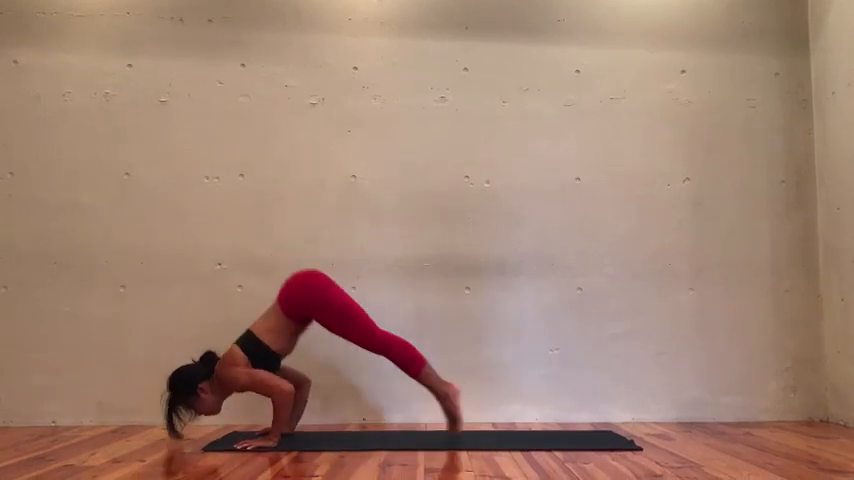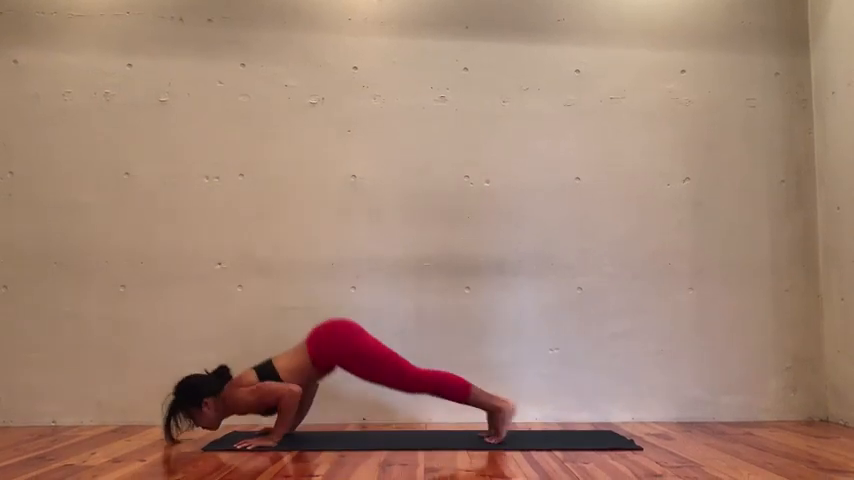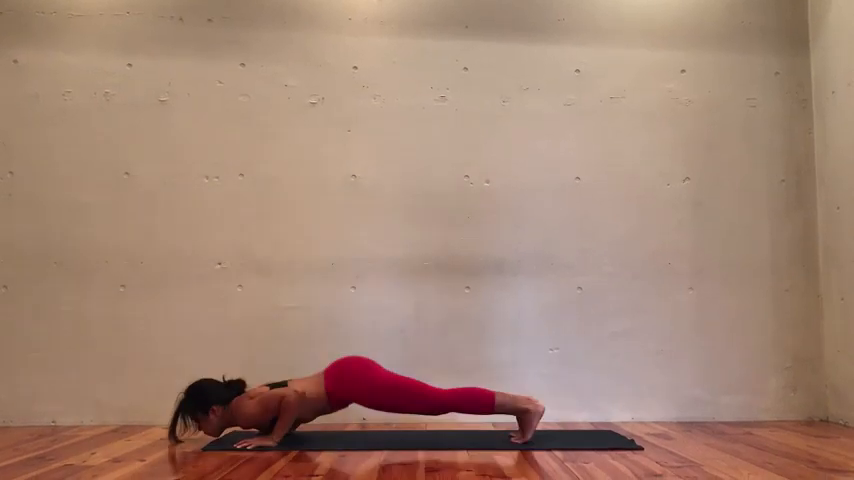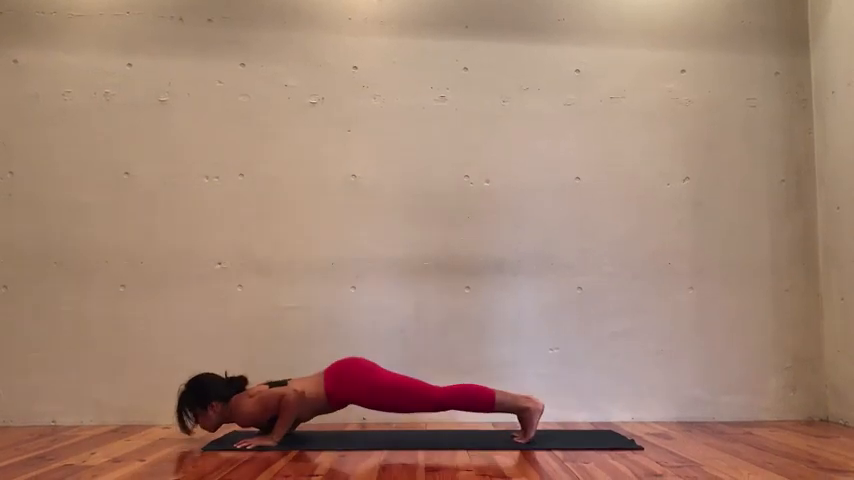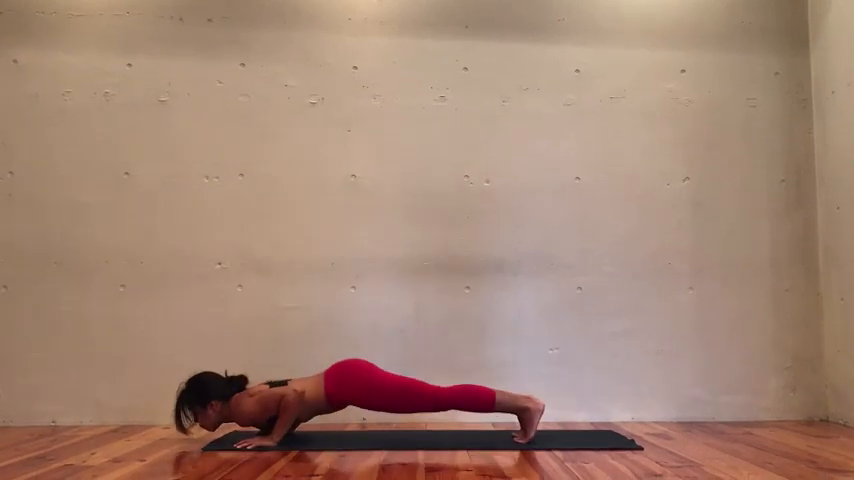
dt=0.2s
person 1, frame 1
left shoulder: (228, 375)
right shoulder: (234, 368)
left elbow: (285, 391)
right elbow: (302, 383)
left wrist: (273, 436)
right wrist: (285, 429)
left hip: (308, 292)
right hip: (305, 291)
left knee: (377, 340)
right knee: (375, 340)
left ankle: (444, 392)
person 1, frame 2
left shoulder: (235, 397)
right shoulder: (238, 388)
left elbow: (292, 393)
right elbow: (300, 390)
left wrist: (274, 436)
right wrist: (282, 430)
left hip: (335, 343)
right hip: (332, 339)
left knee: (415, 379)
right knee: (413, 378)
left ankle: (496, 405)
right ankle: (493, 403)
person 1, frame 3
left shoulder: (243, 412)
right shoulder: (247, 401)
left elbow: (293, 395)
left wrist: (273, 437)
right wrist: (275, 428)
left hip: (350, 380)
right hip: (347, 375)
left knee: (438, 400)
right knee: (437, 401)
left ankle: (523, 405)
right ankle: (519, 404)
person 1, frame 4
left shoulder: (243, 410)
right shoulder: (246, 397)
left elbow: (293, 395)
left wrist: (273, 437)
right wrist: (276, 428)
left hip: (349, 381)
right hip: (347, 376)
left knee: (439, 397)
right knee: (437, 396)
left ankle: (523, 404)
right ankle: (520, 402)
person 1, frame 5
left shoulder: (243, 409)
right shoulder: (246, 396)
left elbow: (293, 395)
left wrist: (273, 437)
right wrist: (279, 427)
left hip: (349, 382)
right hip: (347, 377)
left knee: (440, 397)
right knee: (438, 397)
left ankle: (523, 404)
right ankle: (519, 402)
